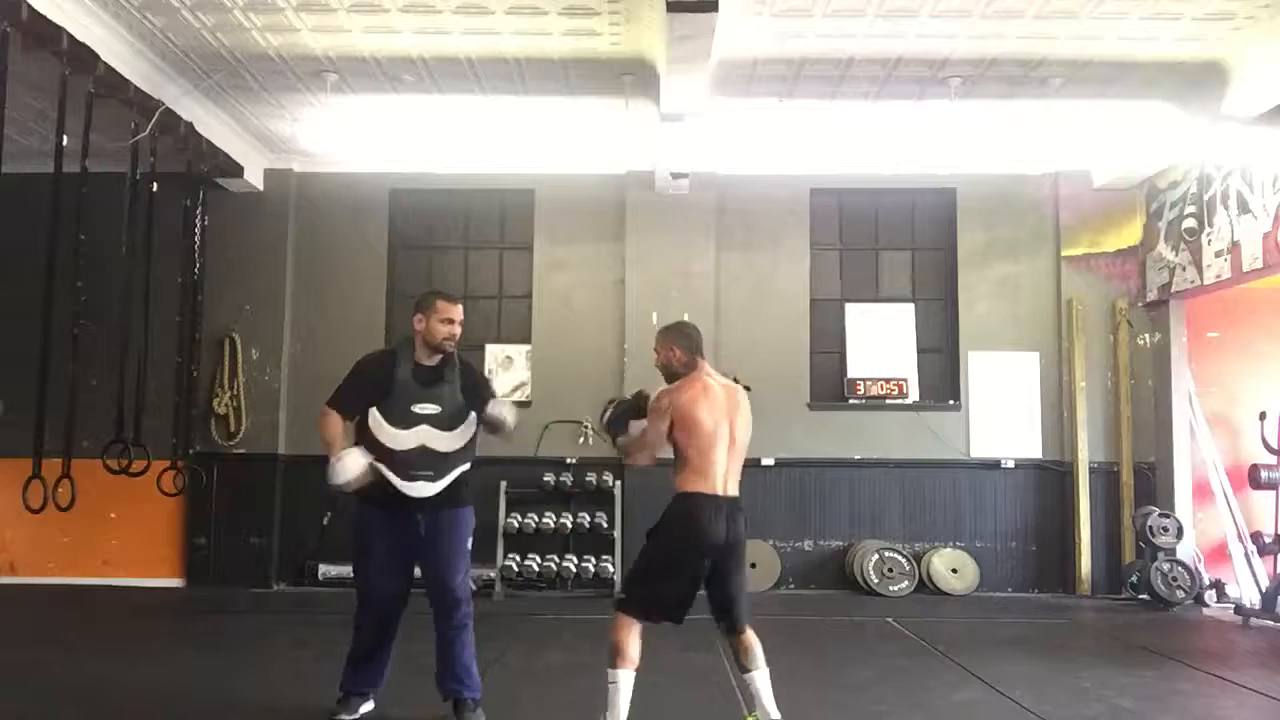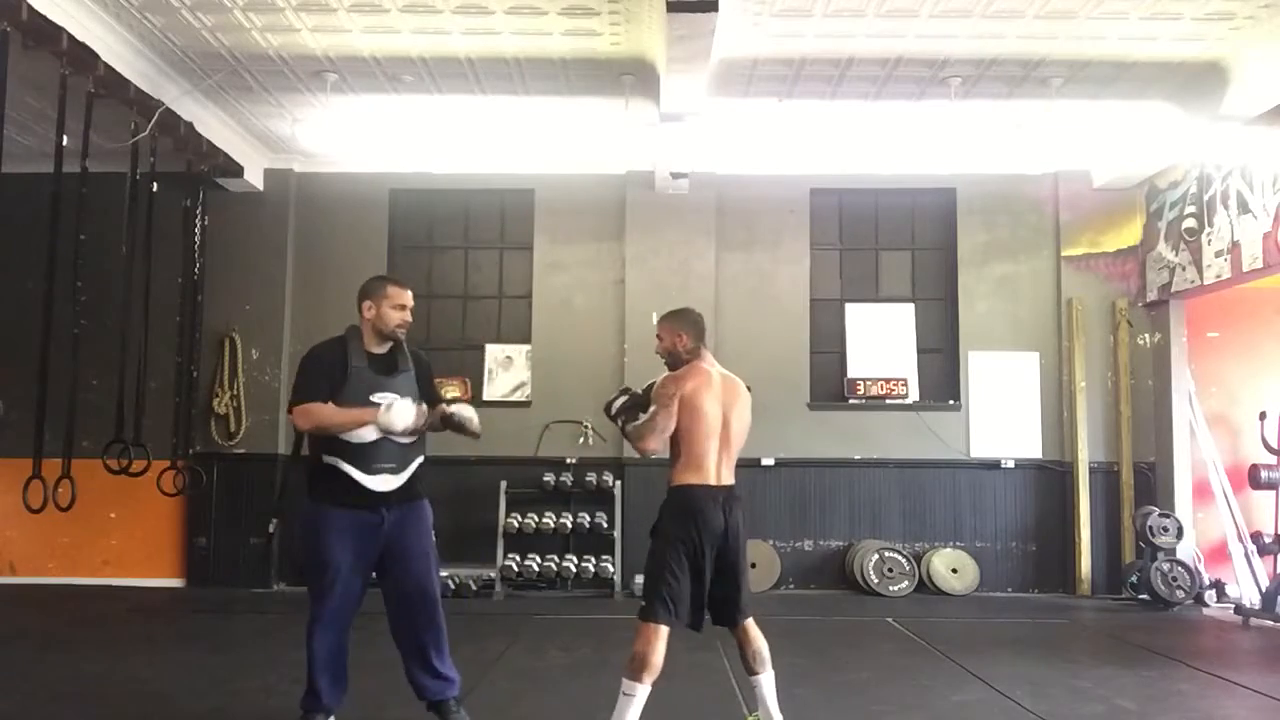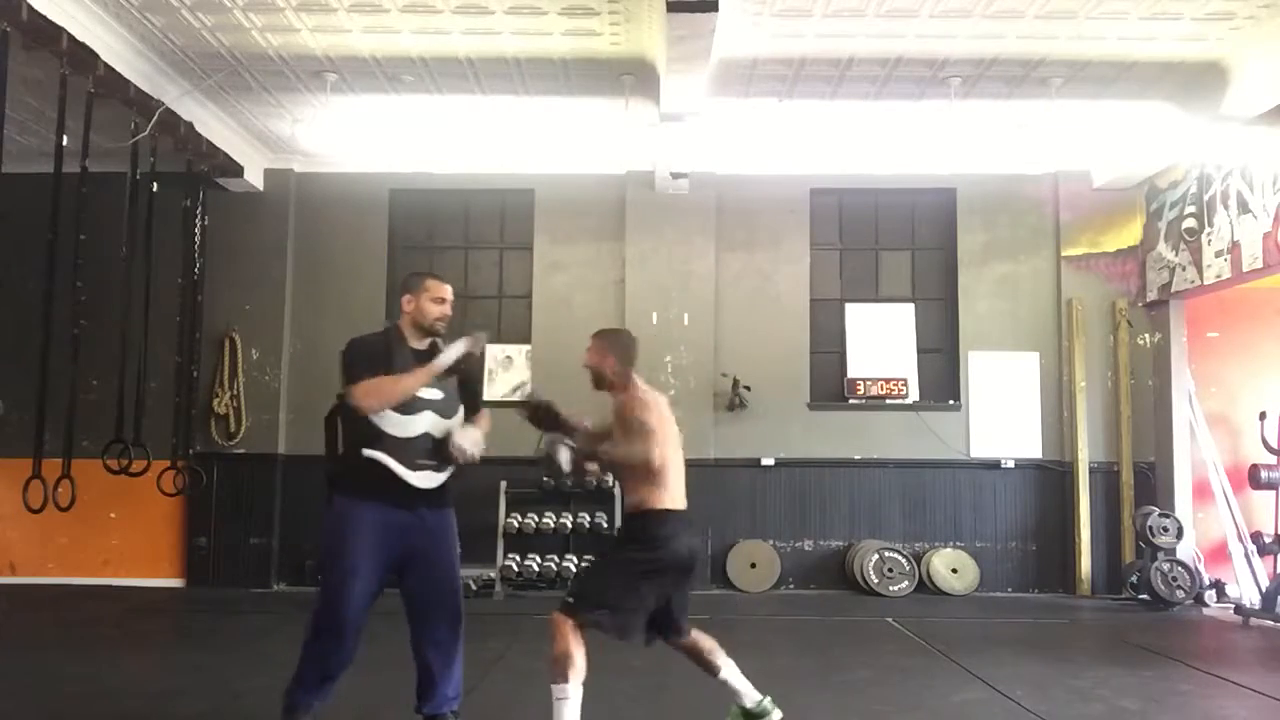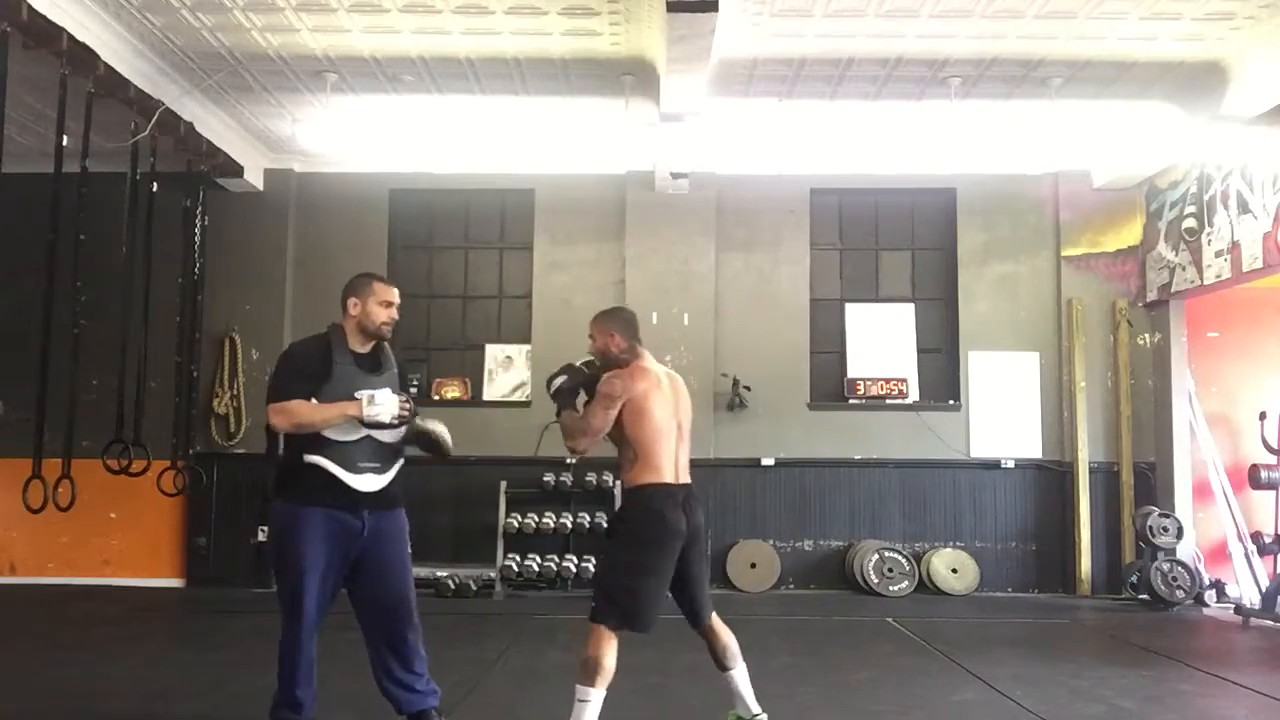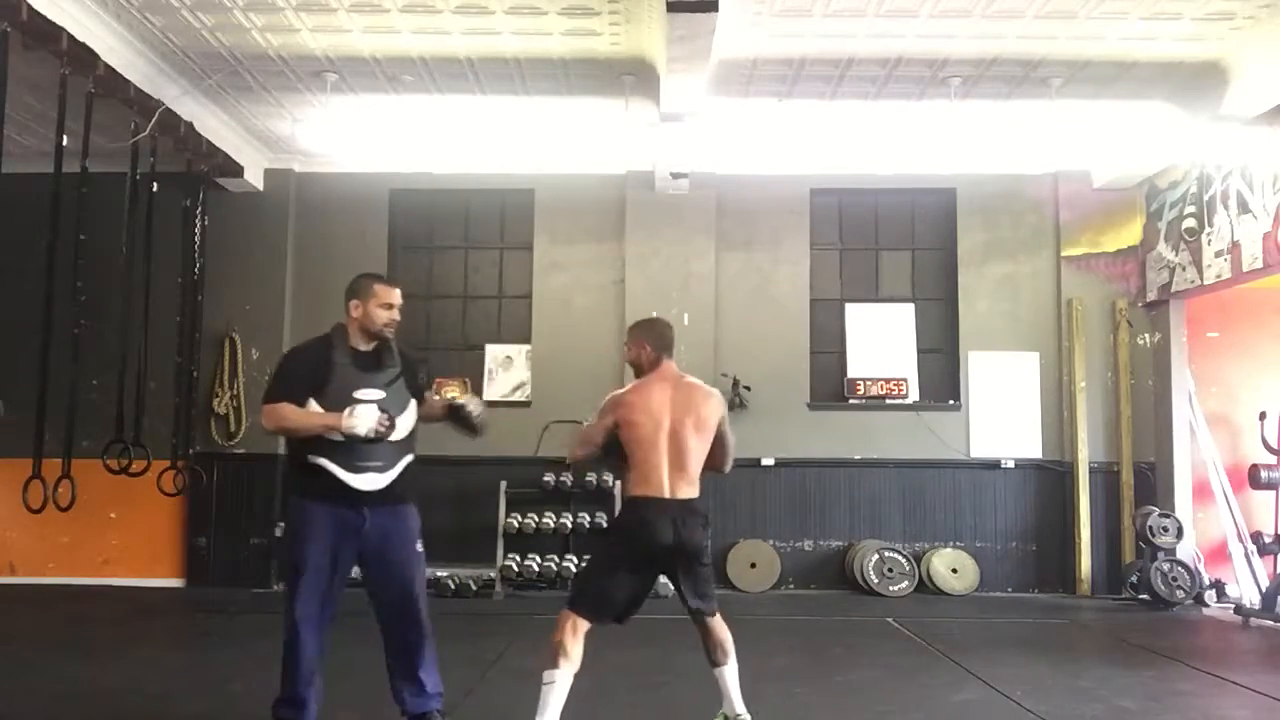
dt=1s
person 1, frame 1
left shoulder: (468, 375)
right shoulder: (377, 367)
left elbow: (489, 421)
right elbow: (332, 414)
left wrist: (501, 417)
right wrist: (341, 453)
left hip: (448, 509)
right hip: (383, 508)
left knee: (453, 601)
right knee: (378, 602)
person 1, frame 2
left shoulder: (415, 363)
right shoulder: (327, 357)
left elbow: (430, 416)
right elbow: (304, 416)
left wrist: (451, 415)
right wrist: (377, 414)
left hip: (406, 507)
right hip: (339, 508)
left knee: (421, 603)
right knee: (331, 610)
person 1, frame 3
left shoulder: (453, 365)
right shoulder: (367, 350)
left elbow: (478, 418)
right elbow: (368, 400)
left wrist: (473, 435)
right wrist: (442, 363)
left hip: (431, 509)
right hip: (367, 506)
left knee: (442, 613)
right knee: (343, 611)
person 1, frame 4
left shoulder: (390, 364)
right shoulder: (308, 355)
right elbow: (281, 416)
left wrist: (423, 430)
right wrist: (360, 407)
left hip: (381, 511)
right hip: (313, 510)
left knee: (396, 614)
right knee: (303, 616)
person 1, frame 5
left shoulder: (399, 361)
right shoulder: (309, 357)
left elbow: (416, 410)
right elbow: (272, 416)
left wrist: (453, 408)
right wrist: (341, 420)
left hip: (390, 509)
right hip: (321, 507)
left knee: (407, 608)
right knee: (307, 613)
person 2, frame 1
left shoulder: (672, 395)
right shoulder: (738, 395)
left elbow: (638, 456)
left wrist: (619, 427)
right wrist: (651, 418)
left hip: (692, 514)
right hip: (731, 516)
left knee: (629, 616)
right knee: (736, 622)
person 2, frame 2
left shoulder: (676, 382)
right shoulder: (739, 388)
left elbow: (649, 444)
left wrist: (625, 415)
left hip: (689, 506)
right hip: (728, 506)
left knee: (655, 621)
right knee: (740, 619)
person 2, frame 3
left shoulder: (636, 404)
right shoulder: (632, 401)
left elbow: (649, 459)
left wrist: (586, 443)
right wrist: (562, 423)
left hip: (653, 536)
right hip: (675, 535)
left knee: (567, 622)
right knee: (676, 632)
person 2, frame 4
left shoulder: (619, 381)
right shoulder: (674, 382)
left elbow: (579, 441)
left wrist: (564, 399)
right wrist: (594, 392)
left hip: (649, 510)
right hip: (687, 507)
left knee: (604, 627)
right knee: (704, 617)
person 2, frame 5
left shoulder: (624, 400)
right shoulder: (711, 398)
left elbow: (578, 453)
right elbow: (724, 463)
left wrist: (618, 447)
left hip: (641, 522)
right hip: (689, 522)
left knee: (573, 622)
right knee: (707, 616)
